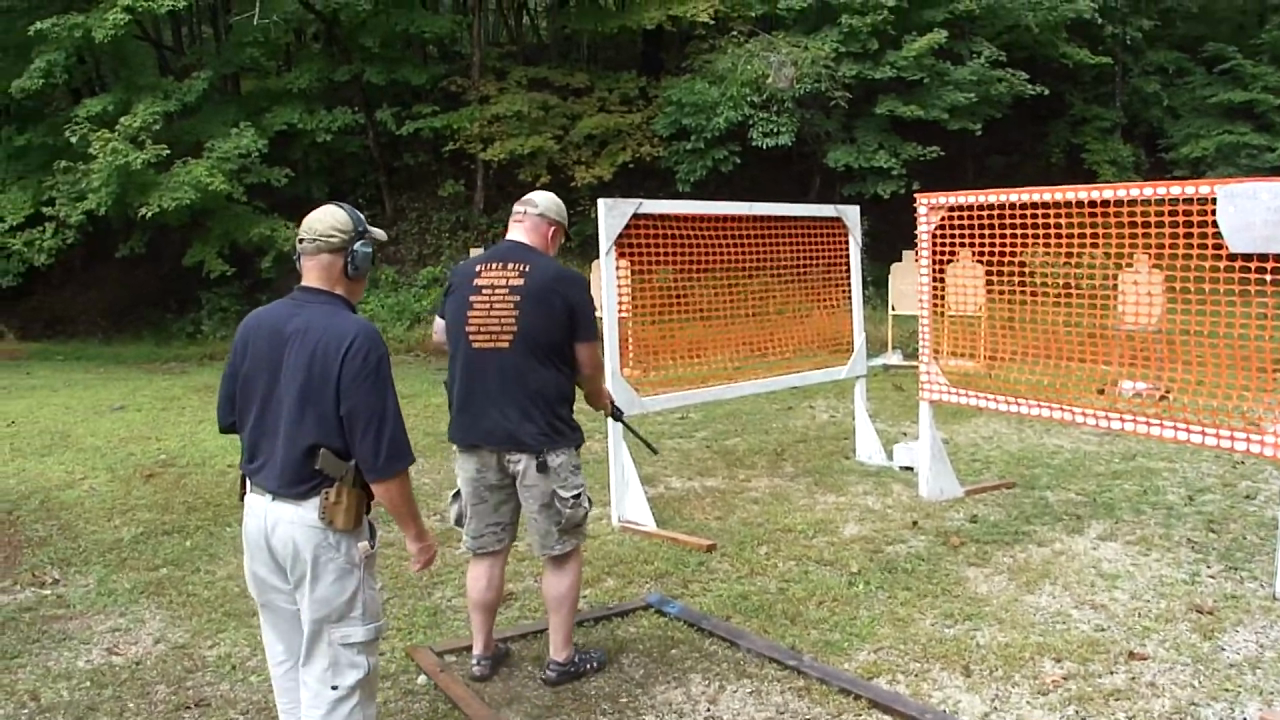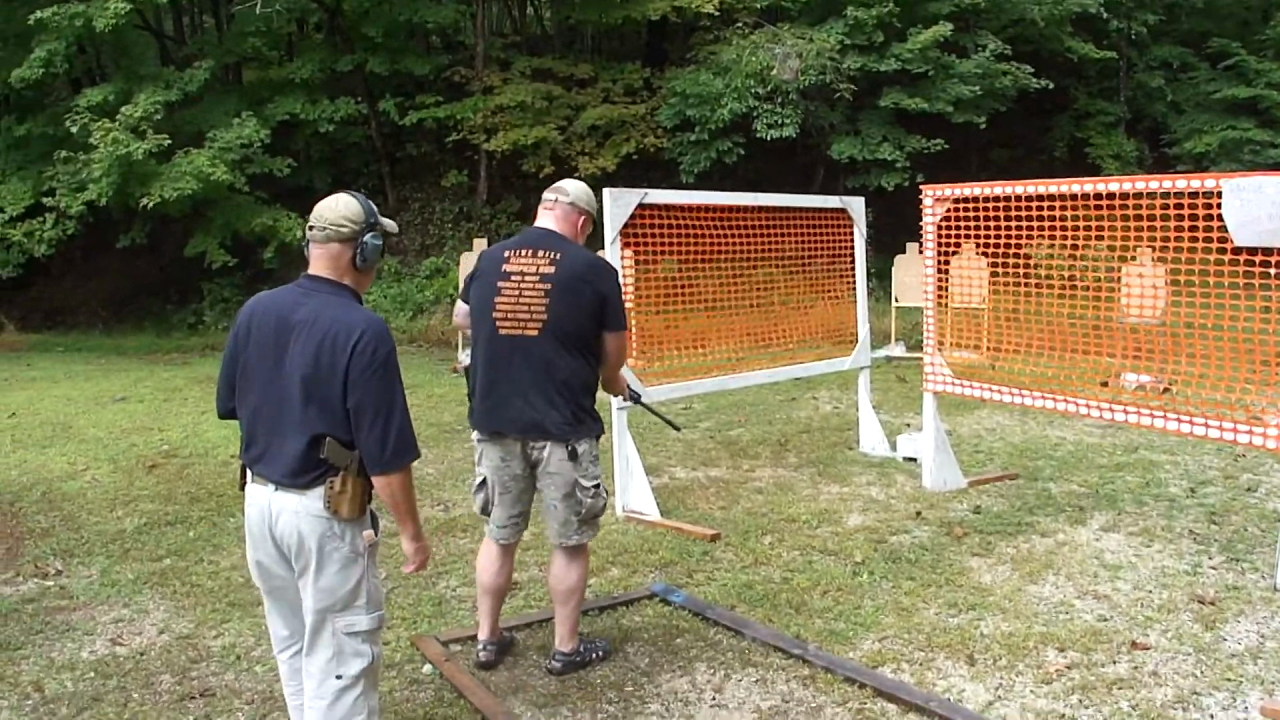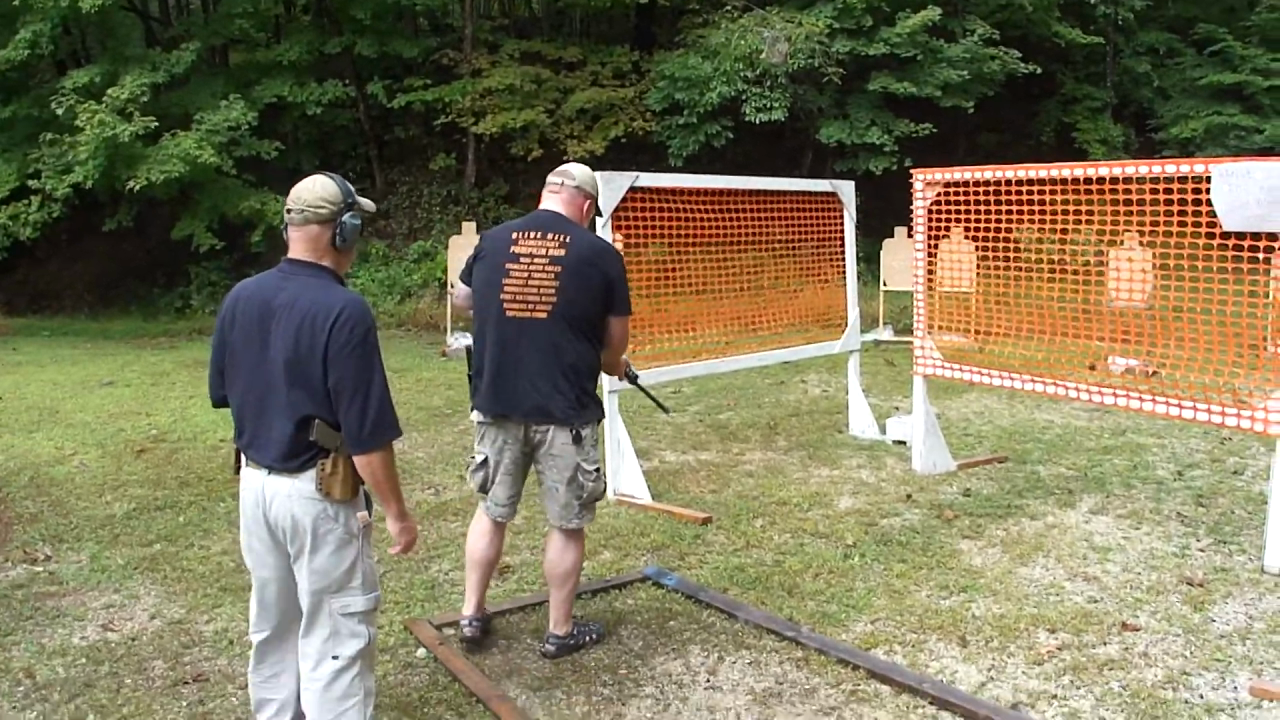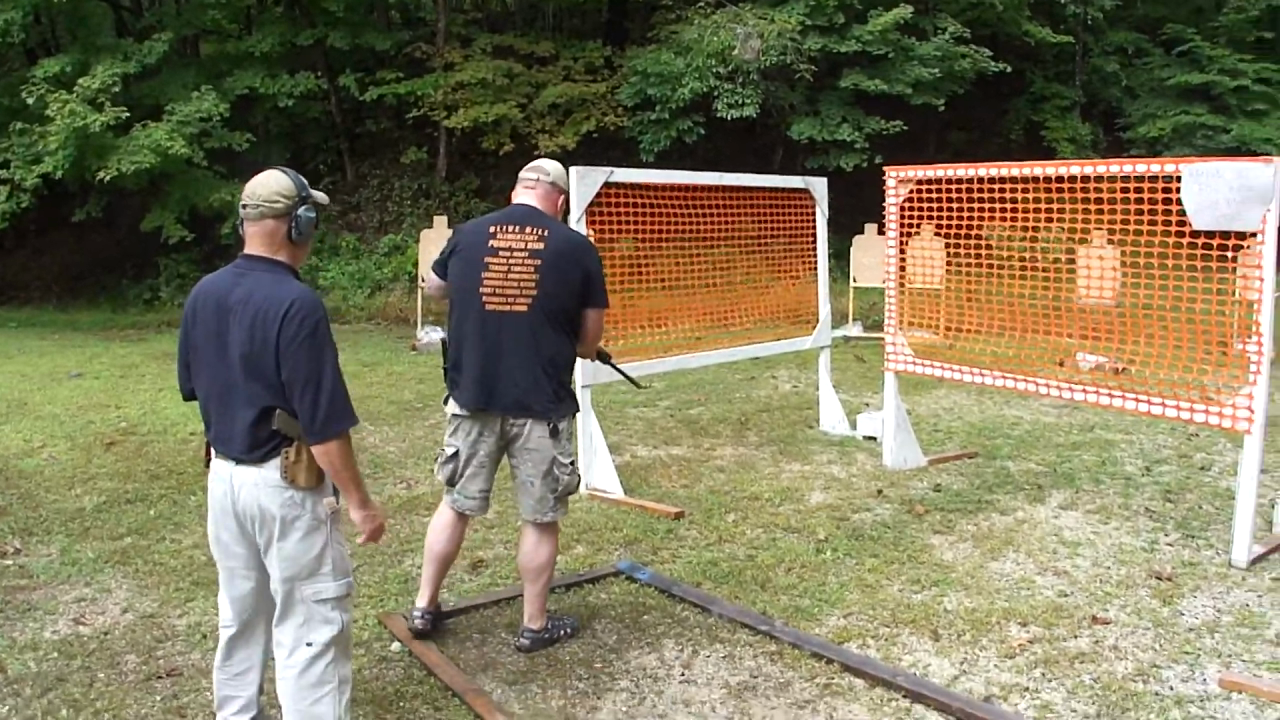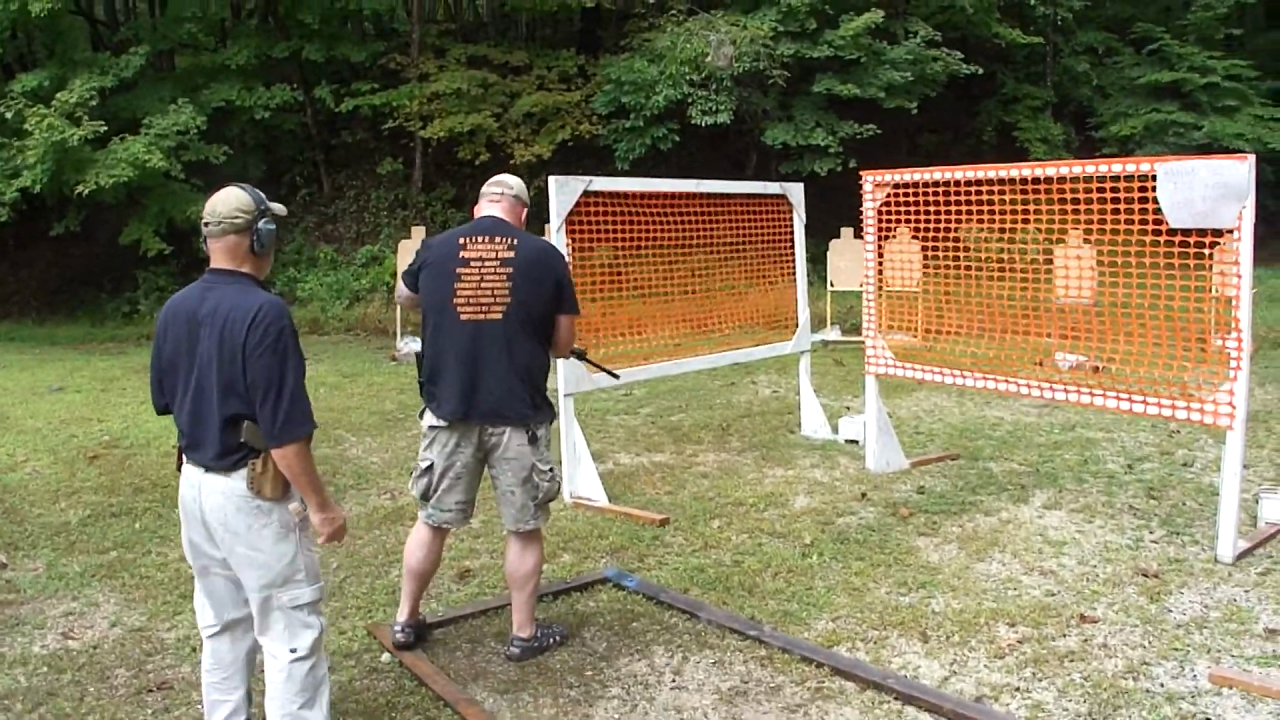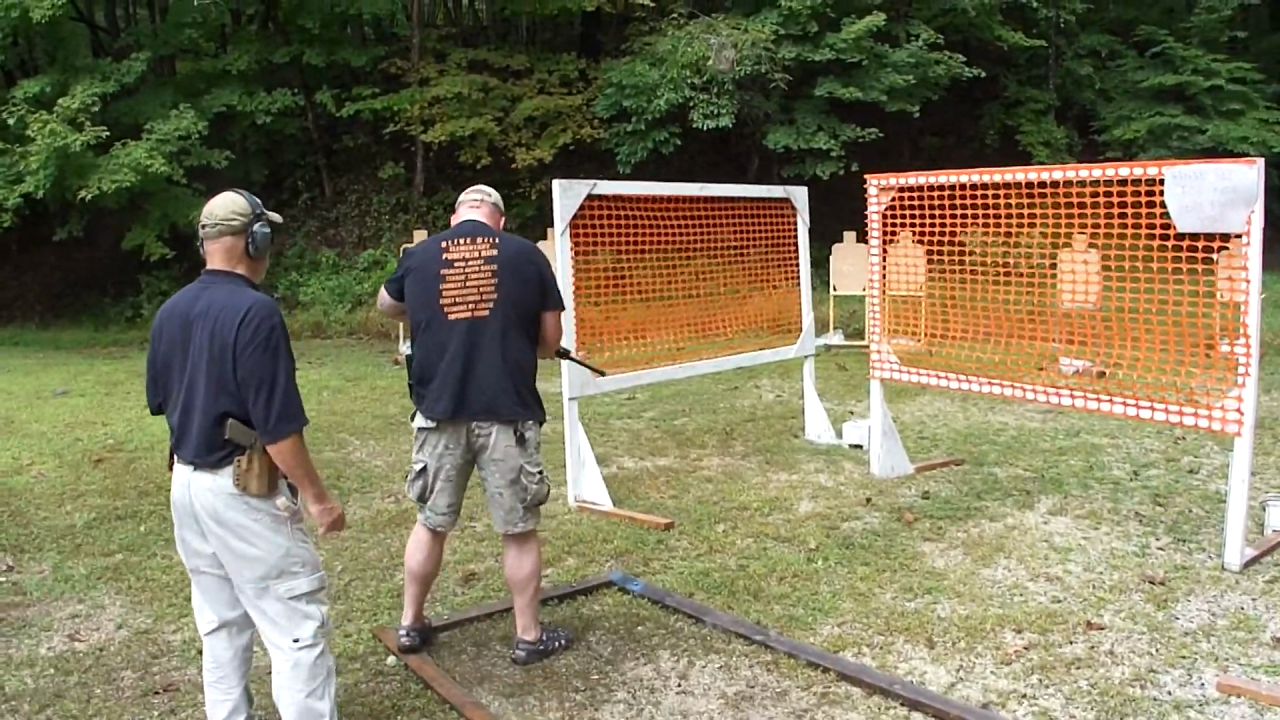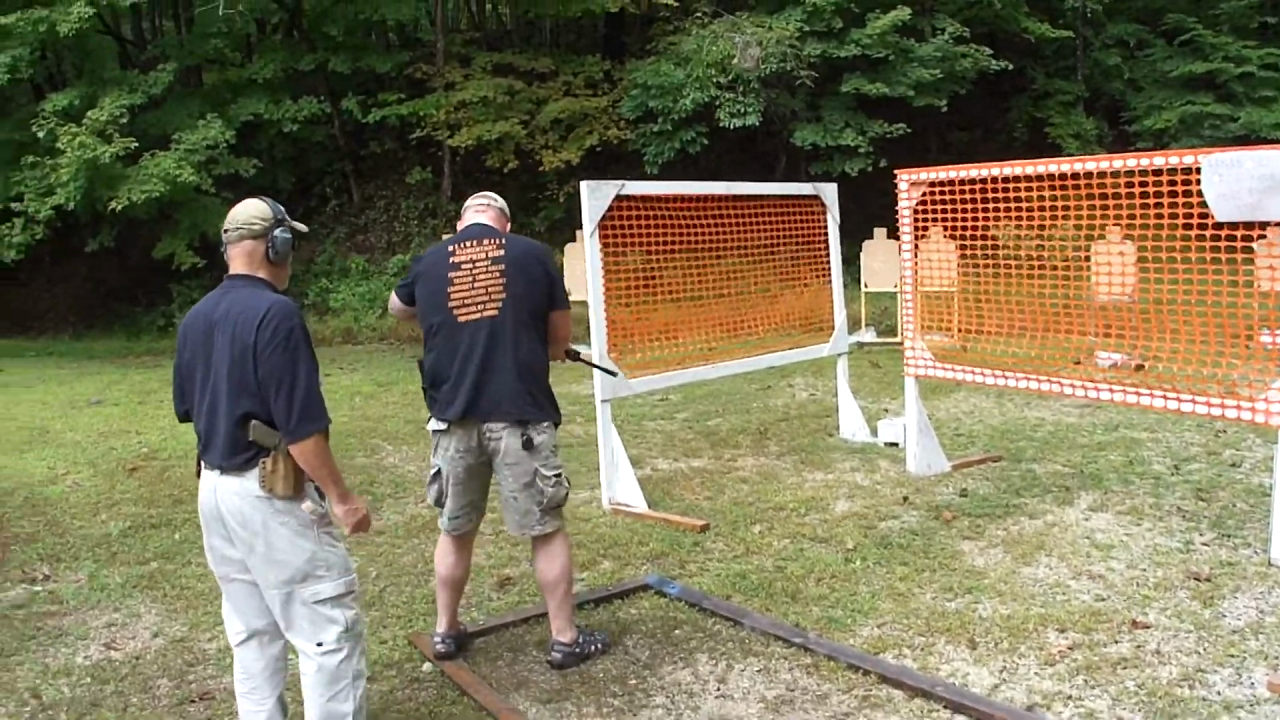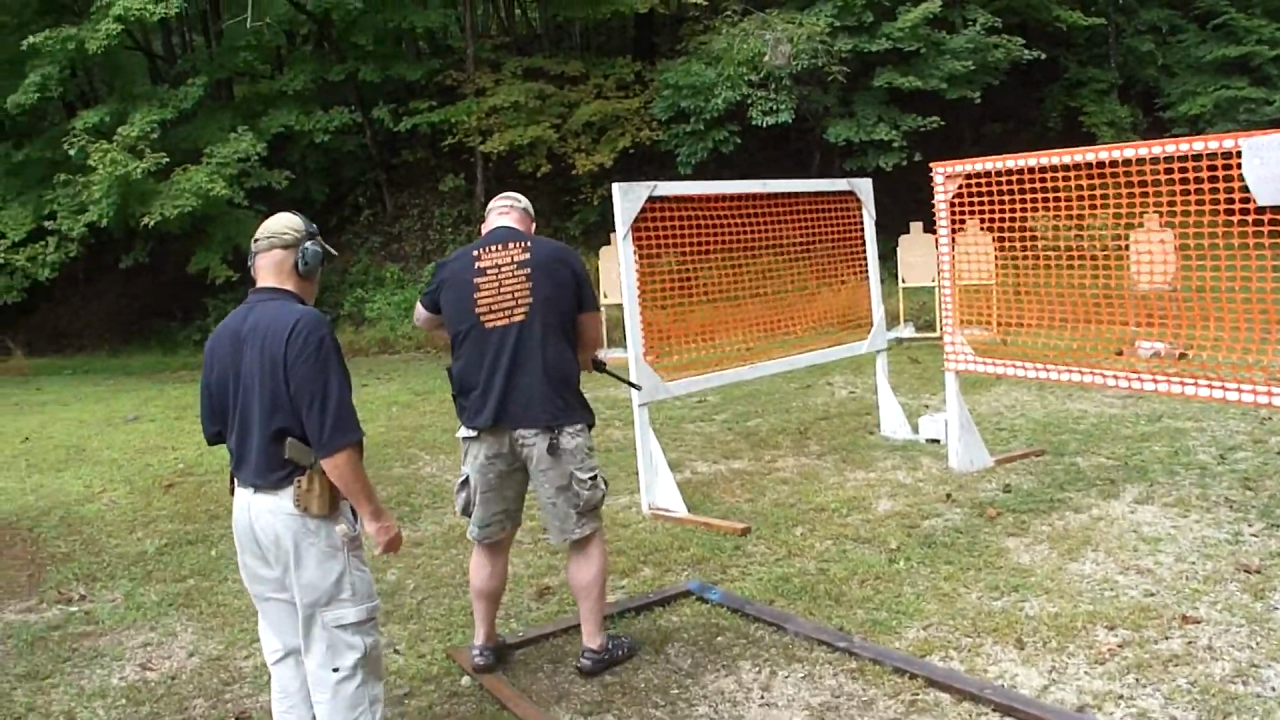
dt=0.2s
person 1, frame 1
left shoulder: (254, 325)
right shoulder: (356, 337)
left elbow: (230, 418)
right elbow: (383, 460)
right wrist: (416, 534)
left hip: (259, 510)
right hip: (323, 523)
left knee: (288, 654)
right knee: (339, 666)
person 1, frame 2
left shoulder: (256, 310)
right shoulder: (363, 330)
left elbow: (229, 405)
right elbow: (386, 453)
right wrist: (412, 532)
left hip: (260, 499)
right hip: (325, 512)
left knee: (291, 638)
right knee: (341, 654)
person 1, frame 3
left shoulder: (240, 297)
right shoulder: (344, 311)
left elbow: (222, 392)
right elbow: (368, 433)
right wrist: (396, 513)
left hip: (254, 483)
right hip: (318, 494)
left knee: (274, 624)
right knee: (337, 638)
person 1, frame 4
left shoulder: (202, 294)
right shoulder: (297, 304)
left elbow: (192, 386)
right elbow: (325, 424)
right wrist: (359, 501)
left hip: (224, 475)
right hip: (286, 484)
left knee: (240, 613)
right knee: (311, 628)
person 1, frame 5
left shoulder: (174, 309)
right shoulder: (264, 312)
left elbow: (165, 400)
right elbow: (285, 430)
right wrist: (320, 504)
left hip: (195, 485)
right hip: (254, 494)
left knee: (221, 622)
right knee: (292, 634)
person 1, frame 6
left shoulder: (170, 311)
right shoulder: (255, 311)
left elbow: (160, 401)
right elbow: (279, 426)
right wrist: (316, 496)
left hip: (187, 483)
right hip: (245, 491)
left knee: (220, 623)
right knee: (298, 624)
person 1, frame 7
left shoulder: (194, 318)
right shoulder: (276, 313)
left elbow: (188, 408)
right elbow: (302, 426)
right wrist: (341, 496)
left hip: (214, 488)
right hip: (272, 493)
left knee: (250, 631)
right knee: (329, 627)
person 1, frame 8
left shoulder: (221, 335)
right shoulder: (305, 325)
left elbow: (216, 430)
right elbow: (334, 440)
right wrist: (372, 513)
left hip: (248, 507)
right hip: (305, 510)
left knee: (286, 649)
right knee: (345, 652)
person 2, frame 1
left shoulder: (462, 275)
right shoulder: (565, 281)
left elbow: (439, 336)
right elbow: (589, 365)
right wrist: (598, 395)
left hip: (475, 437)
right hip: (543, 440)
left knee: (485, 550)
right knee: (561, 552)
left ankle: (482, 652)
right ankle: (561, 658)
person 2, frame 2
left shoulder: (488, 260)
right shoulder: (594, 270)
left elbow: (461, 320)
right elbow: (613, 354)
right wrist: (612, 382)
left hip: (495, 423)
right hip: (563, 429)
left knee: (499, 536)
right knee: (570, 542)
left ankle: (487, 639)
right ankle: (566, 648)
person 2, frame 3
left shoulder: (492, 241)
right shoulder: (600, 254)
left elbow: (461, 300)
right elbow: (616, 341)
right wrist: (612, 365)
left hip: (497, 405)
right hip: (565, 411)
left knee: (491, 510)
right knee: (566, 524)
left ankle: (472, 615)
right ankle: (560, 631)
person 2, frame 4
left shoulder: (467, 234)
right shoulder: (577, 247)
left elbow: (433, 288)
right elbow: (591, 335)
right wrist: (580, 350)
left hip: (472, 397)
right hip: (541, 404)
left knee: (455, 502)
right knee: (541, 519)
left ankle: (424, 607)
right ankle: (534, 625)
person 2, frame 5
left shoulder: (436, 248)
right shoulder: (545, 255)
left elbow: (404, 295)
right elbow: (564, 342)
left hip: (449, 409)
right hip: (518, 413)
left knee: (432, 518)
right knee: (524, 527)
left ankle: (405, 620)
right ankle: (524, 634)
person 2, frame 6
left shoulder: (418, 255)
right shoulder: (527, 255)
left elbow: (386, 304)
right elbow: (550, 341)
left hip: (439, 411)
right hip: (507, 413)
left knee: (431, 522)
right knee: (519, 529)
left ankle: (410, 624)
right ankle: (530, 636)
person 2, frame 7
left shoulder: (428, 261)
right shoulder: (534, 254)
left elbow: (397, 308)
right elbow: (561, 337)
left hip: (453, 416)
right hip: (521, 415)
left knee: (455, 528)
right knee: (546, 529)
left ankle: (445, 632)
right ankle: (565, 638)
person 2, frame 8
left shoulder: (452, 267)
right shoulder: (560, 257)
left elbow: (423, 319)
right elbow: (591, 340)
left hip: (485, 424)
right hip: (554, 420)
left knee: (489, 539)
right knee: (584, 533)
left ankle: (484, 644)
right ankle: (595, 644)
